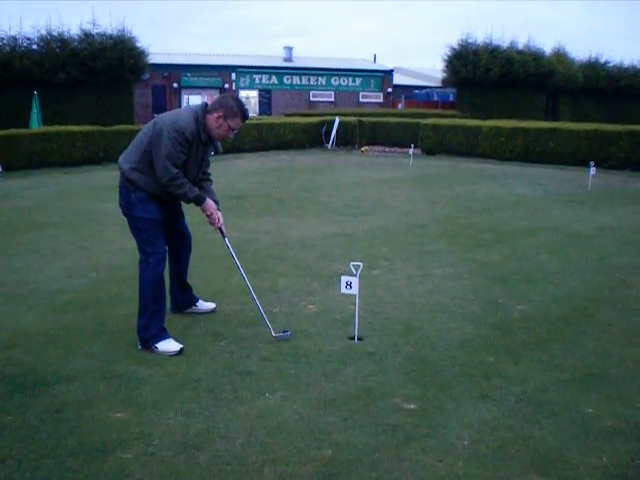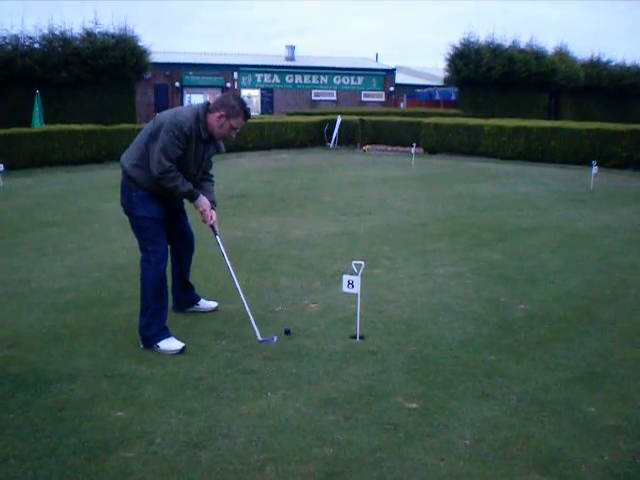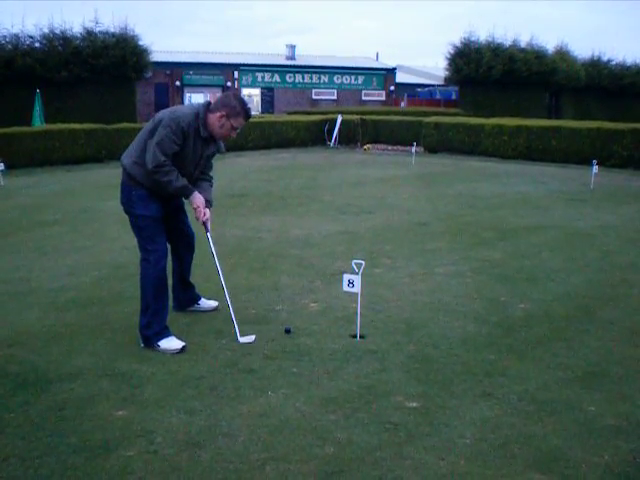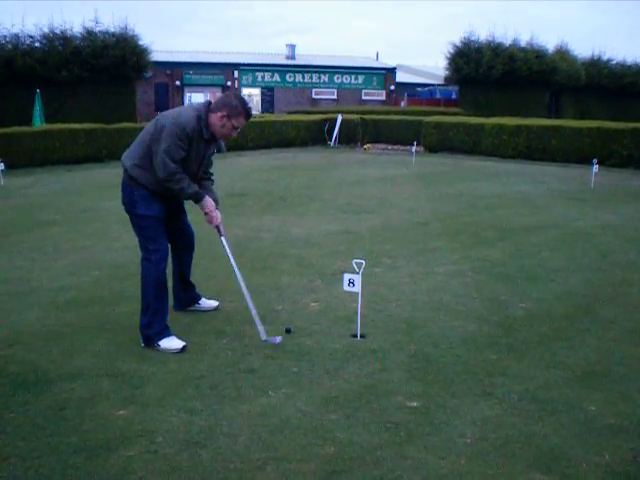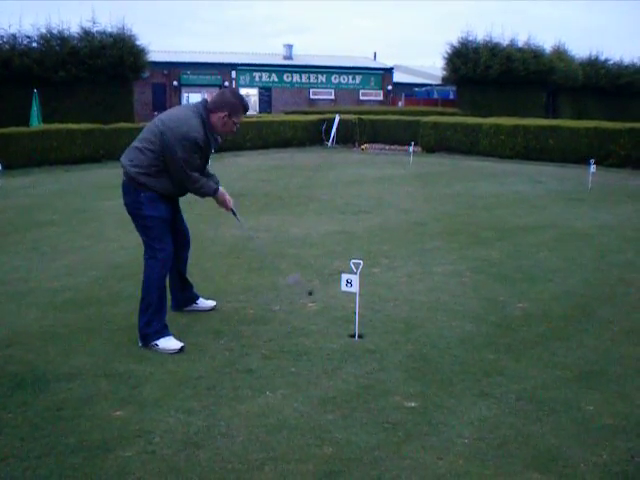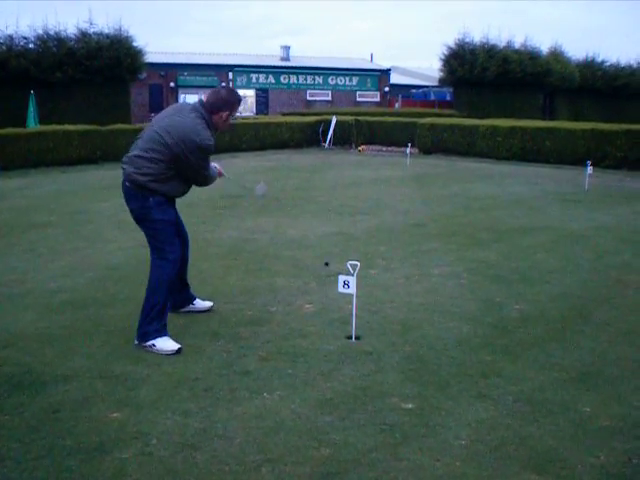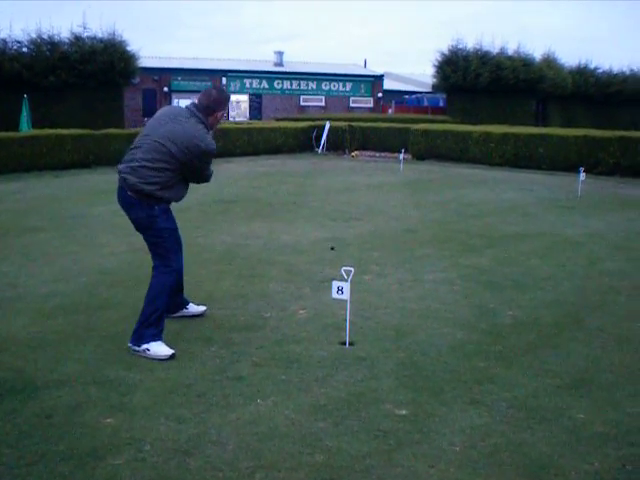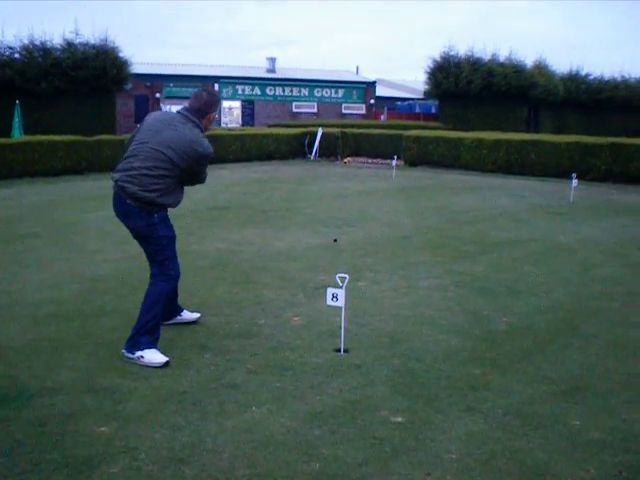
dt=0.2s
person 1, frame 1
left shoulder: (207, 134)
right shoulder: (179, 126)
left elbow: (202, 176)
right elbow: (168, 175)
left wrist: (213, 206)
right wrist: (201, 200)
left hip: (165, 193)
right hip: (139, 192)
left knee: (181, 243)
right knee: (154, 257)
left ankle: (183, 300)
right ankle: (151, 335)
person 1, frame 2
left shoulder: (210, 136)
right shoulder: (179, 122)
left elbow: (204, 175)
right elbow: (161, 169)
left wrist: (209, 204)
right wrist: (195, 197)
left hip: (168, 192)
right hip: (141, 192)
left knee: (184, 242)
right knee: (156, 256)
left ankle: (185, 299)
right ankle: (153, 334)
person 1, frame 3
left shoulder: (211, 137)
right shoulder: (178, 119)
left elbow: (203, 176)
right elbow: (156, 164)
left wrist: (204, 203)
right wrist: (190, 194)
left hip: (168, 191)
right hip: (140, 190)
left knee: (185, 242)
right knee: (155, 256)
left ankle: (186, 298)
right ankle: (153, 333)
person 1, frame 4
left shoulder: (209, 133)
right shoulder: (181, 123)
left elbow: (203, 174)
right elbow: (167, 171)
left wrist: (209, 201)
right wrist: (200, 198)
left hip: (167, 191)
right hip: (142, 190)
left knee: (184, 241)
right knee: (156, 255)
left ankle: (186, 298)
right ankle: (154, 332)
person 1, frame 5
left shoulder: (197, 116)
right shoulder: (189, 131)
left elbow: (197, 167)
right elbow: (188, 179)
left wrist: (216, 189)
right wrist: (216, 191)
left hip: (159, 188)
right hip: (143, 191)
left knee: (181, 241)
right knee: (160, 255)
left ankle: (184, 297)
right ankle: (152, 333)
person 1, frame 6
left shoulder: (182, 109)
right shoulder: (200, 137)
right elbow: (200, 178)
left wrist: (208, 167)
right wrist: (213, 171)
left hip: (142, 183)
right hip: (147, 193)
left knee: (179, 242)
right knee: (167, 256)
left ankle: (181, 298)
right ankle: (150, 333)
person 1, frame 7
left shoulder: (168, 111)
right shoulder: (203, 142)
right elbow: (201, 177)
left hip: (128, 188)
right hip: (148, 201)
left knee: (172, 248)
right knee: (169, 263)
left ankle: (175, 303)
right ankle: (144, 338)
person 1, frame 8
left shoulder: (156, 117)
right shoulder: (200, 146)
left elbow: (130, 144)
right elbow: (194, 179)
left hip: (122, 196)
right hip: (146, 208)
left knee: (164, 258)
right knee: (166, 272)
left ankle: (169, 311)
right ankle: (139, 345)
